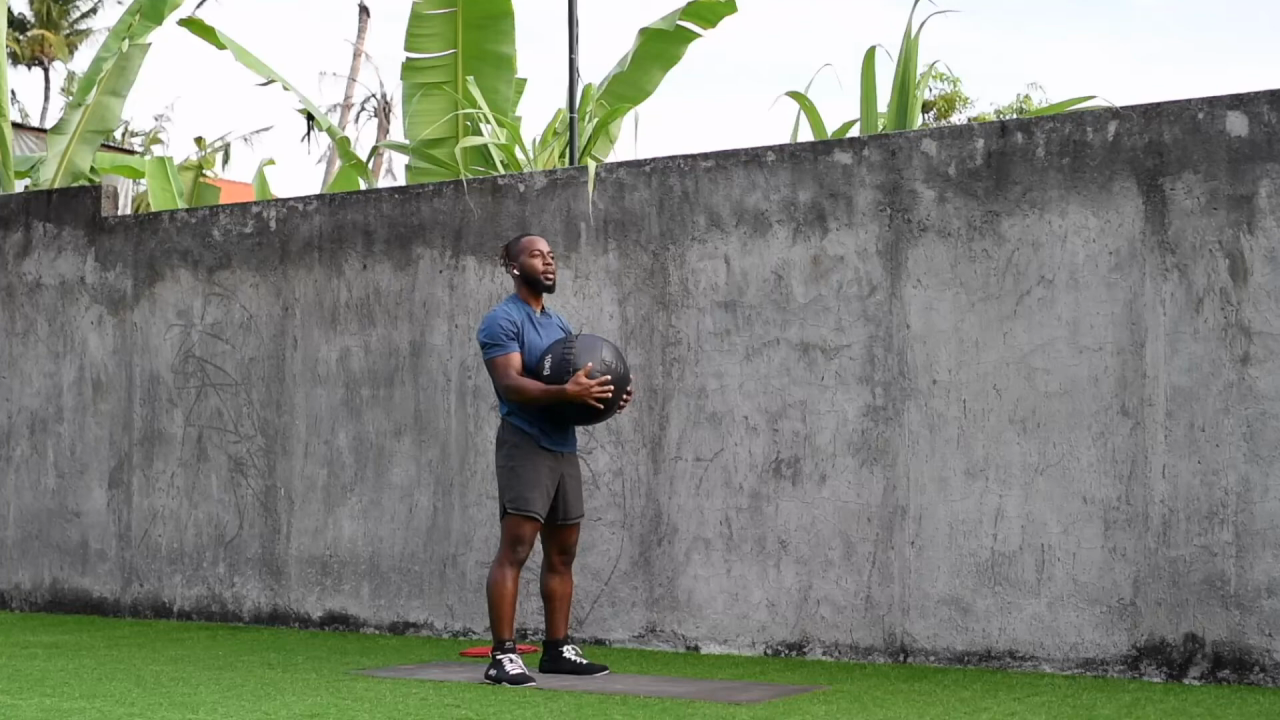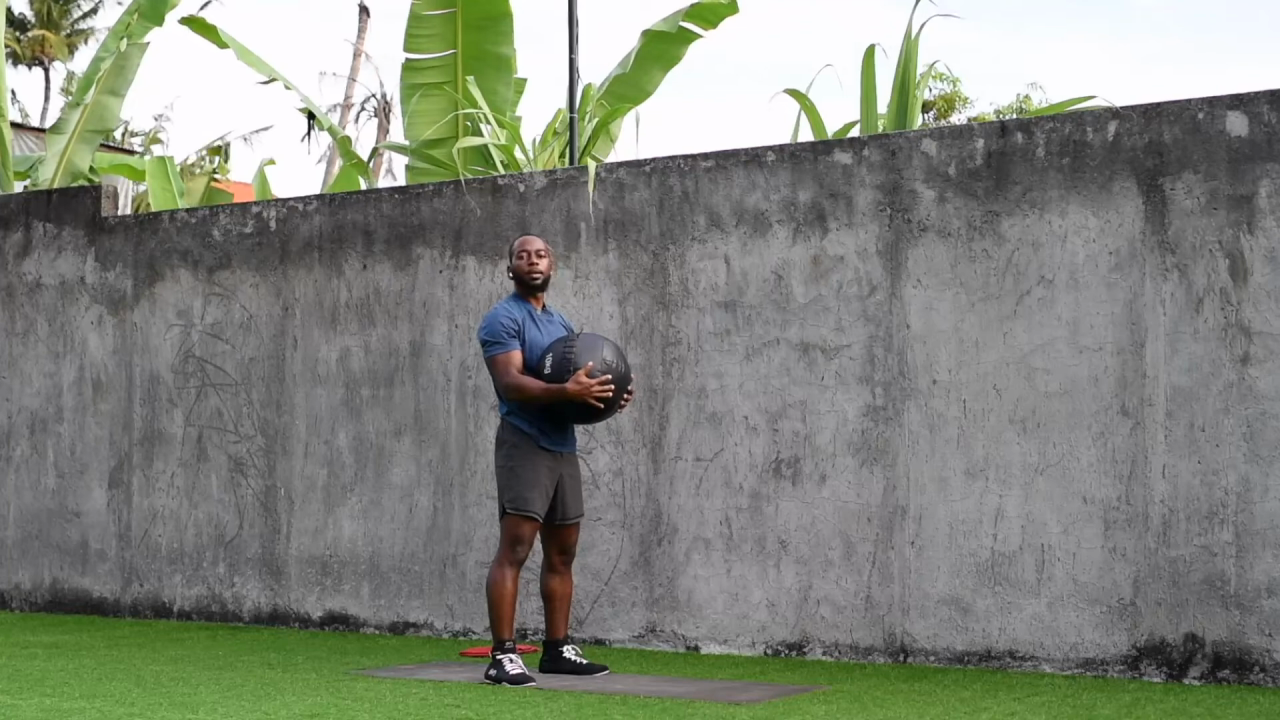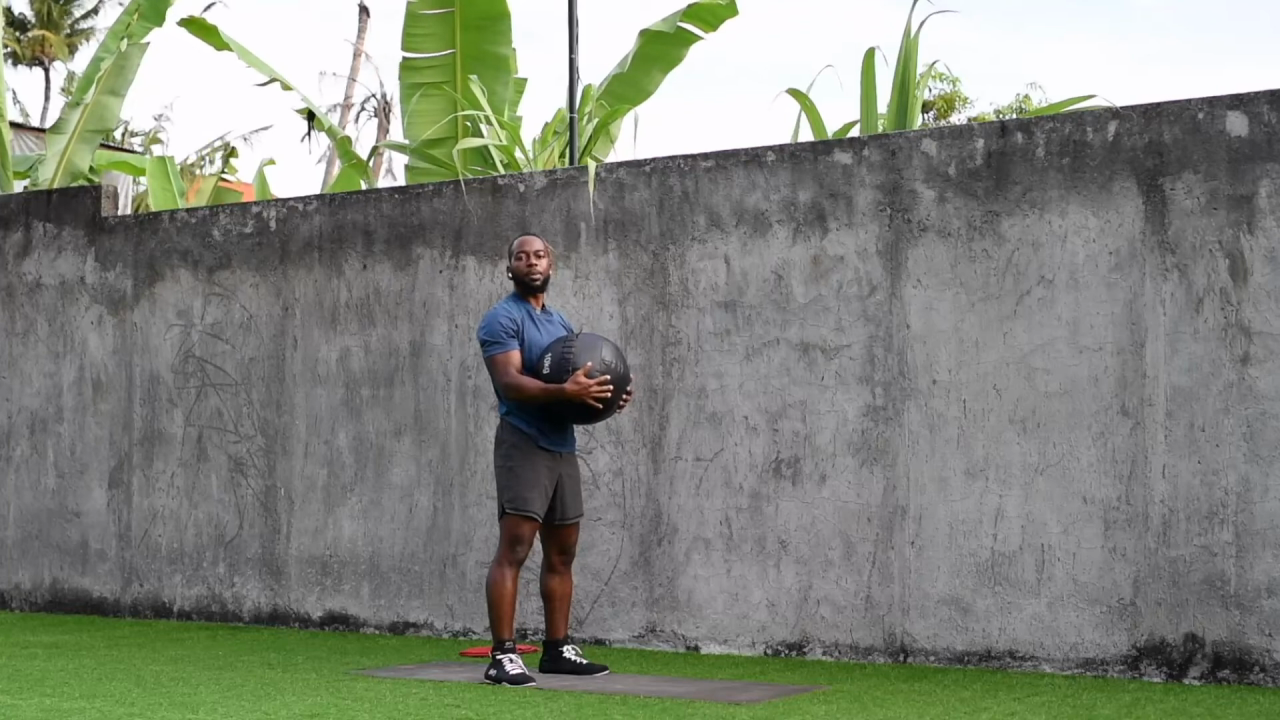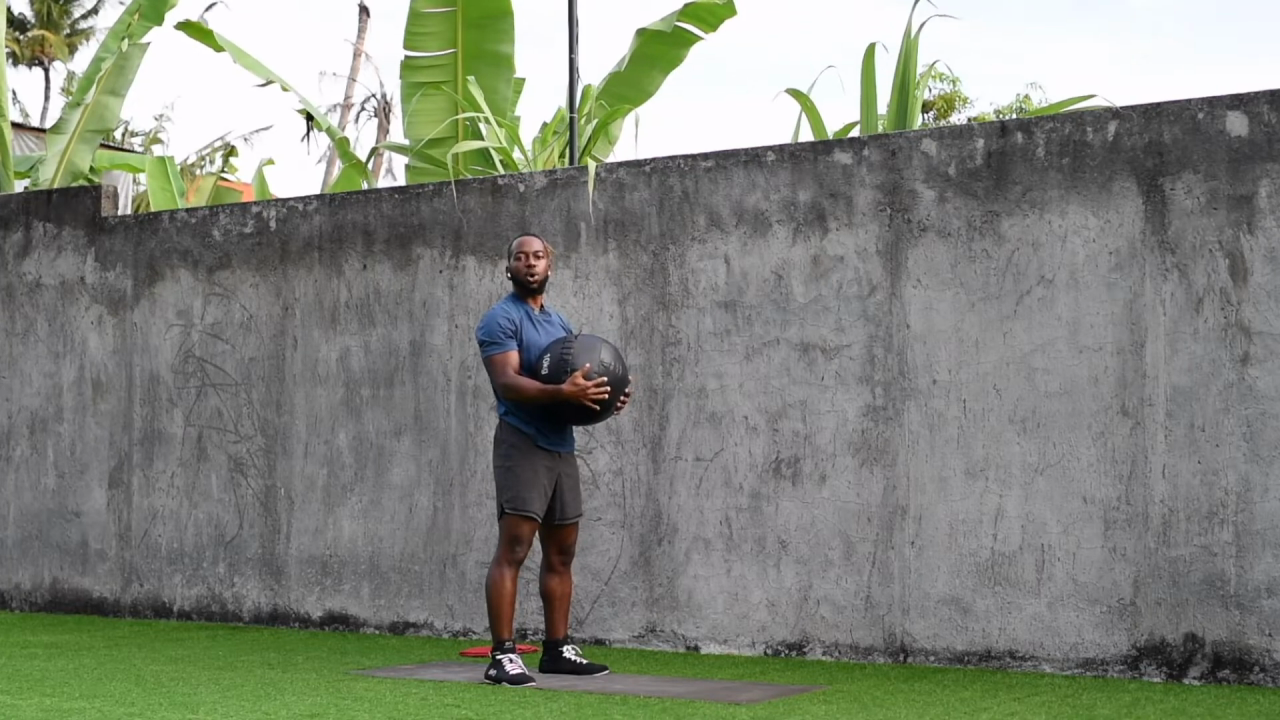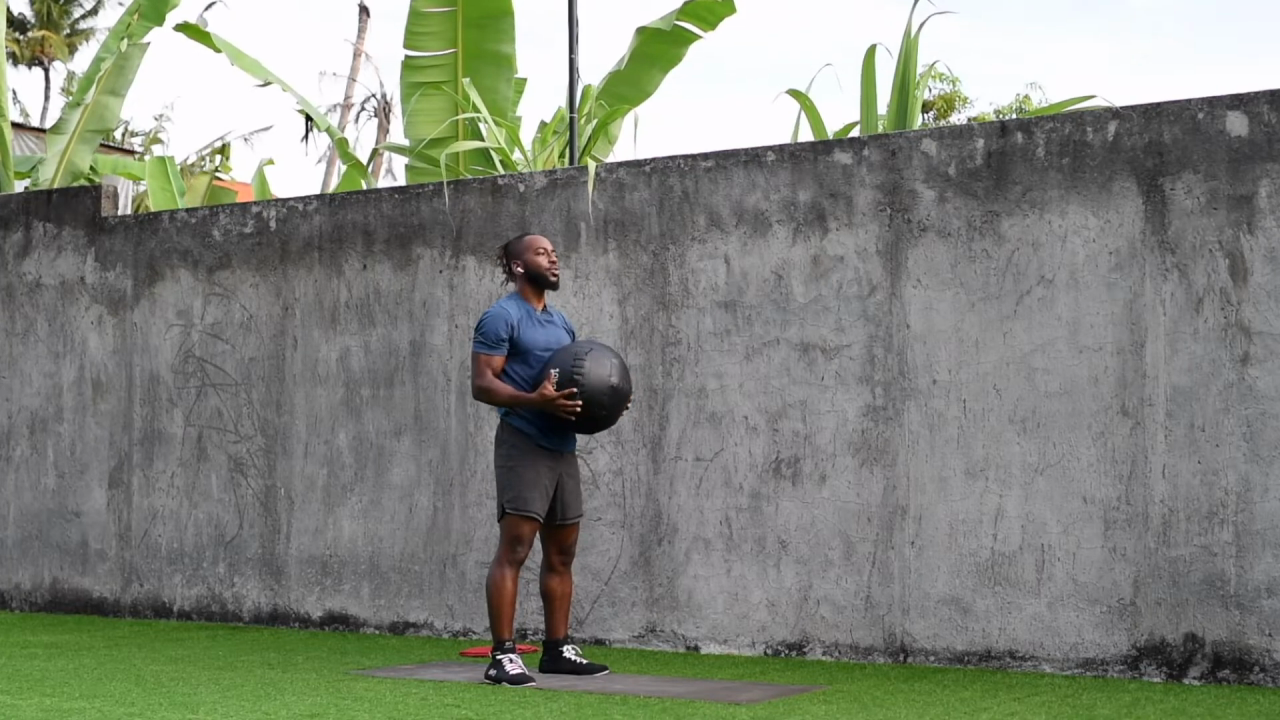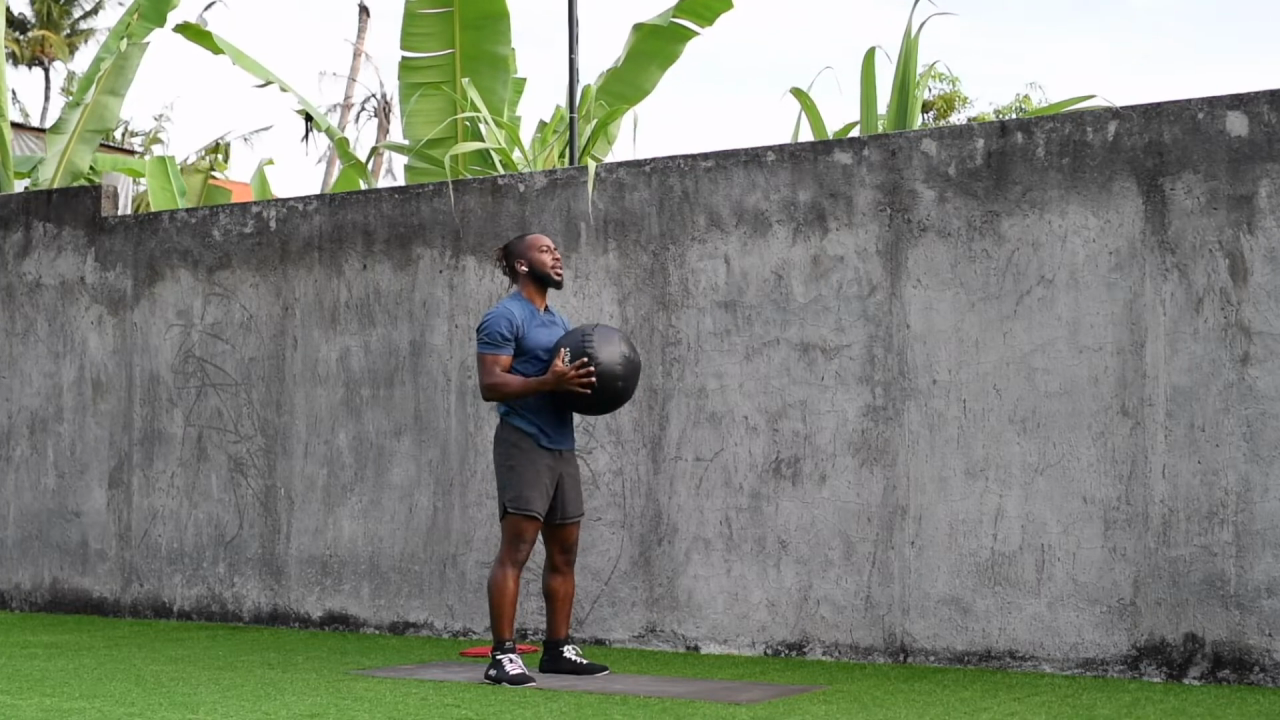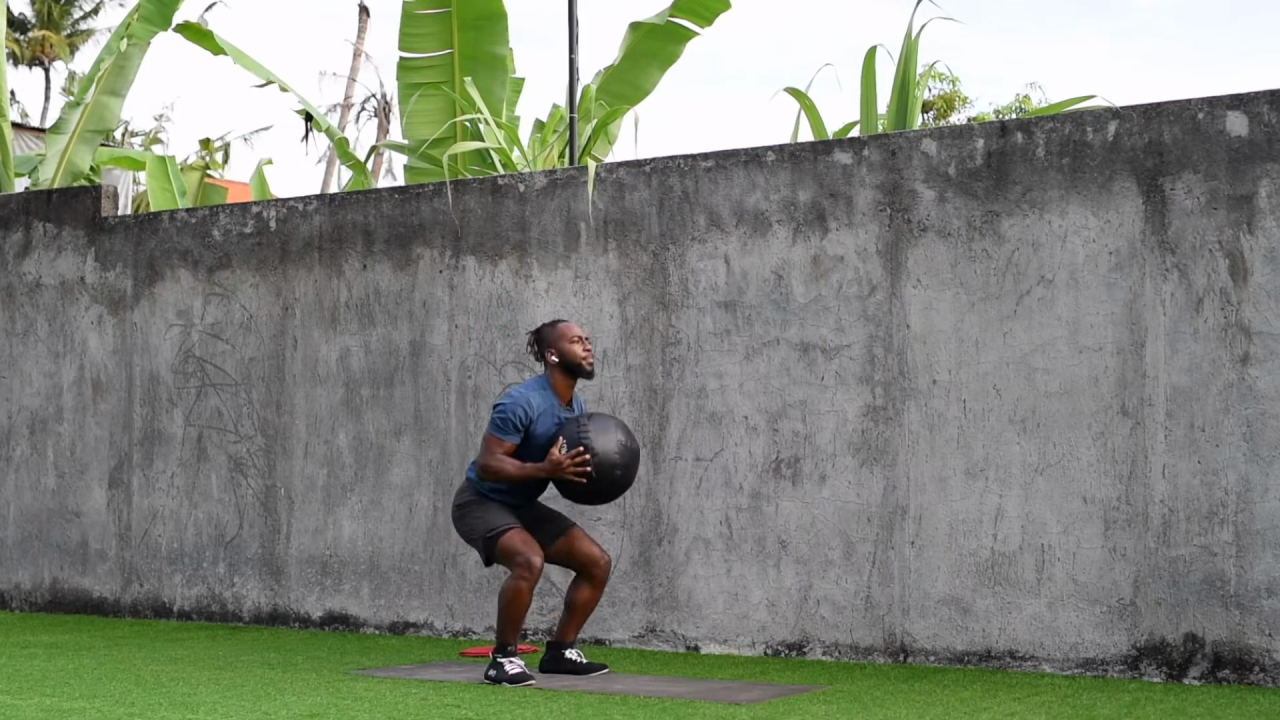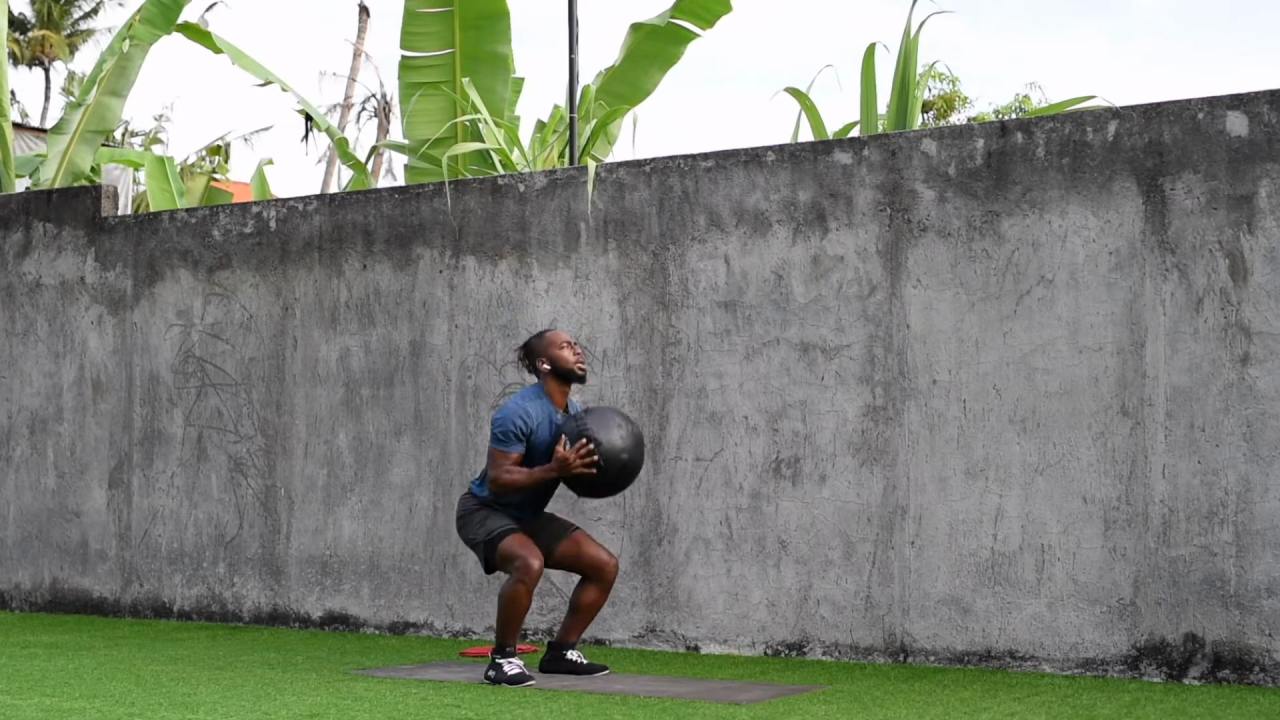
dt=0.5s
person 1, frame 1
left shoulder: (558, 322)
right shoulder: (502, 320)
right elbow: (510, 384)
left wrist: (604, 395)
right wrist: (565, 392)
left hip: (564, 446)
right hip: (526, 444)
left knee: (562, 553)
right knee: (515, 549)
left ankle: (558, 649)
right ankle: (503, 656)
person 1, frame 2
left shoulder: (561, 322)
right shoulder: (503, 318)
right elbow: (510, 382)
left wrist: (604, 394)
right wrist: (565, 390)
left hip: (564, 445)
right hip: (525, 444)
left knee: (562, 553)
right knee: (514, 549)
left ankle: (557, 648)
right ankle: (502, 655)
person 1, frame 3
left shoulder: (561, 321)
right shoulder: (502, 318)
right elbow: (509, 382)
left wrist: (603, 394)
right wrist: (564, 391)
left hip: (563, 445)
right hip: (524, 443)
left knee: (561, 553)
right knee: (513, 549)
left ankle: (558, 649)
right ankle: (502, 655)
person 1, frame 4
left shoulder: (560, 321)
right shoulder: (501, 318)
right elbow: (507, 382)
left wrist: (598, 395)
right wrist: (562, 392)
left hip: (562, 445)
right hip: (522, 444)
left knee: (561, 553)
right knee: (512, 549)
left ankle: (558, 648)
right ankle: (502, 655)
person 1, frame 5
left shoulder: (561, 321)
right shoulder: (501, 317)
right elbow: (482, 384)
right wrist: (533, 400)
left hip: (562, 446)
right hip: (524, 443)
left knee: (561, 553)
right knee: (513, 549)
left ankle: (557, 648)
right ankle: (502, 655)
person 1, frame 6
left shoulder: (558, 319)
right shoulder: (505, 316)
right elbow: (490, 384)
left wrist: (593, 384)
right wrist: (548, 381)
left hip: (561, 446)
right hip: (523, 443)
left knee: (563, 555)
right knee: (515, 551)
left ankle: (558, 649)
right ankle: (502, 656)
person 1, frame 7
left shoulder: (576, 406)
right shoulder: (522, 402)
left elbow: (572, 469)
right elbow: (488, 465)
left wrist: (593, 471)
right wrist: (547, 469)
left hip: (524, 508)
right hip: (481, 504)
left knee: (597, 563)
right knee: (530, 562)
left ankle: (561, 649)
right ankle: (504, 655)
person 1, frame 8
left shoulder: (574, 414)
right shoulder: (519, 411)
left elbow: (580, 476)
right elbow: (497, 479)
left wrist: (596, 469)
right wrist: (554, 469)
left hip: (527, 515)
right hip: (484, 512)
left knee: (605, 565)
right knee: (529, 563)
left ankle: (561, 650)
right ankle: (503, 657)
